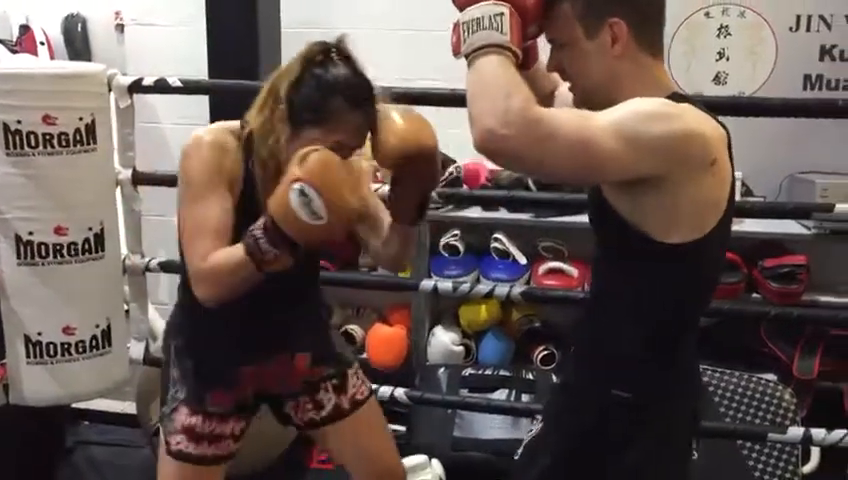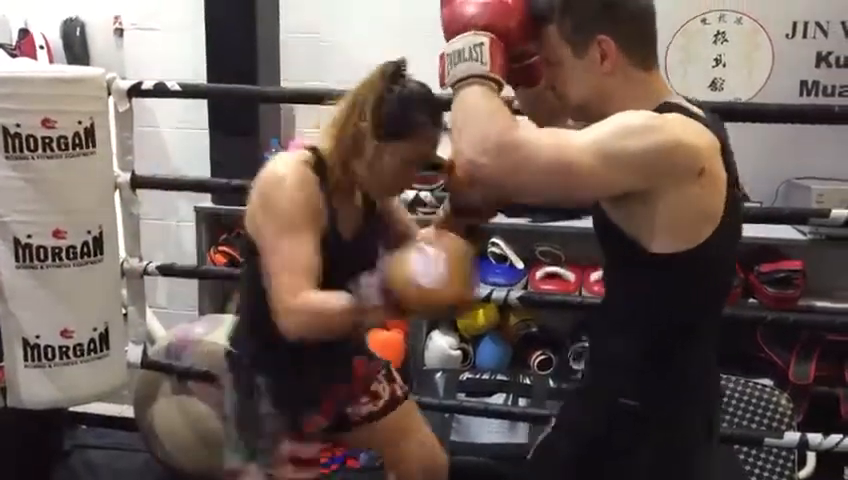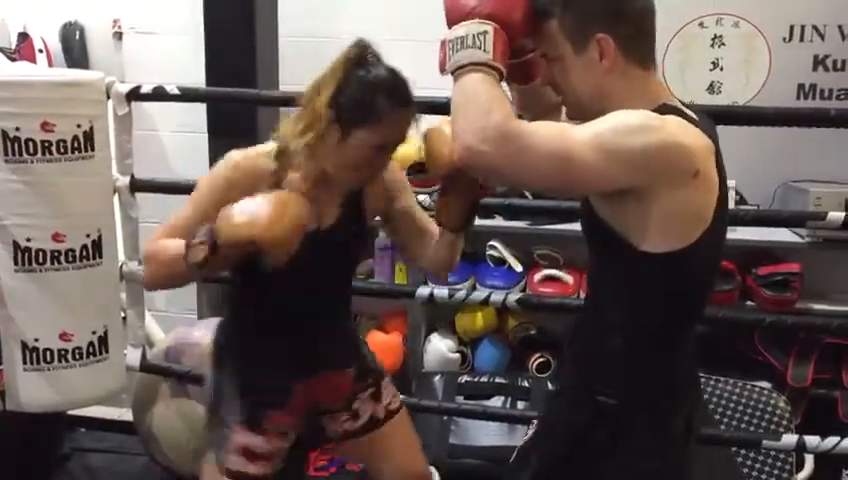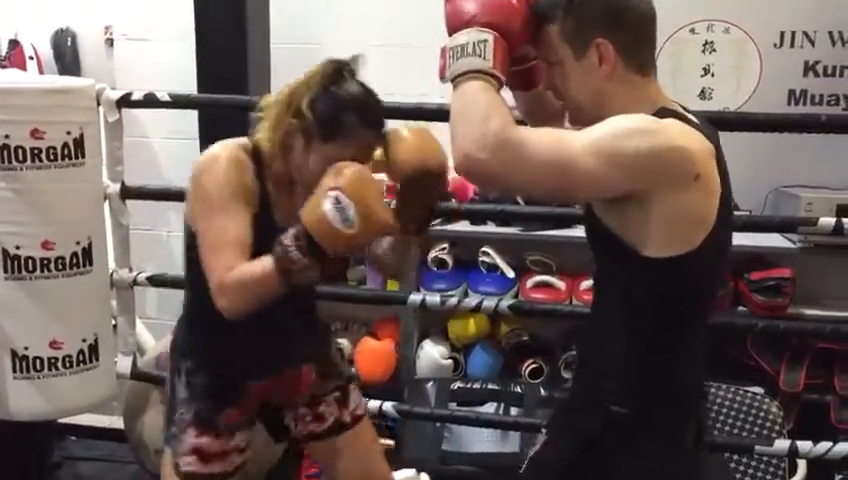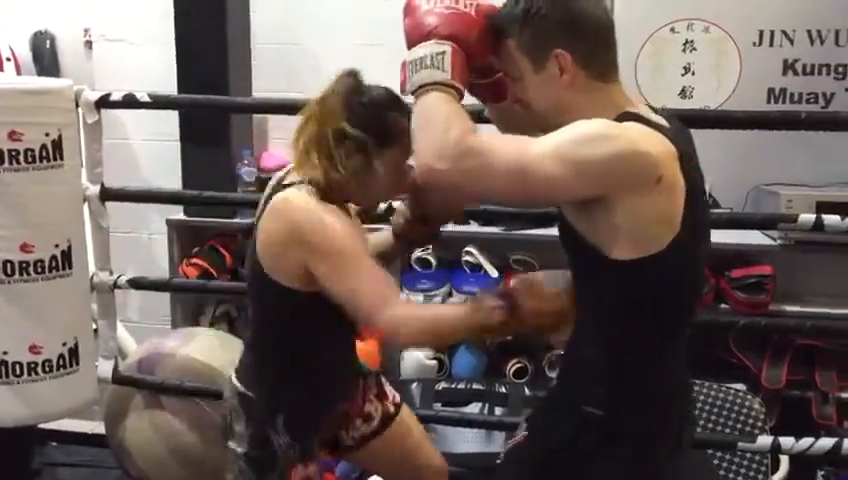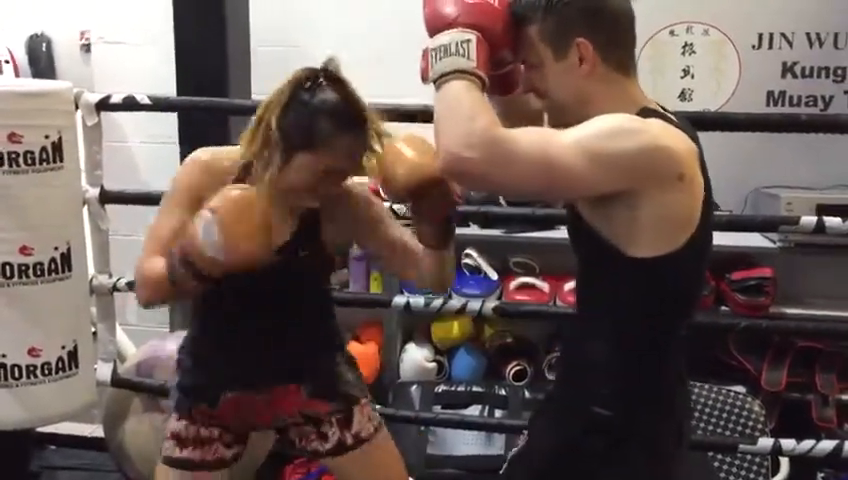
dt=0.5s
person 1, frame 1
left shoulder: (676, 133)
right shoulder: (651, 121)
left elbow: (503, 131)
right elbow: (540, 104)
right wrist: (516, 43)
left hip: (630, 409)
right hip: (614, 389)
person 1, frame 2
left shoulder: (664, 143)
right shoulder: (679, 126)
left elbow: (483, 161)
right elbow: (556, 128)
left wrist: (473, 54)
right wrist: (520, 59)
left hip: (645, 417)
right hip: (660, 394)
person 1, frame 3
left shoulder: (660, 144)
right shoulder: (671, 127)
left elbow: (481, 146)
right elbow: (545, 131)
left wrist: (475, 41)
right wrist: (516, 53)
left hip: (624, 417)
right hip: (636, 396)
person 1, frame 4
left shoulder: (660, 147)
right shoulder: (671, 133)
left elbow: (482, 155)
right elbow: (551, 147)
left wrist: (476, 48)
right wrist: (518, 61)
left hip: (633, 425)
right hip: (644, 403)
person 1, frame 5
left shoulder: (622, 152)
right shoulder: (647, 131)
left elbow: (441, 165)
right elbow: (534, 149)
left wrist: (436, 57)
right wrist: (486, 76)
left hip: (611, 426)
right hip: (637, 401)
person 1, frame 6
left shoulder: (643, 147)
right shoulder: (646, 132)
left elbow: (467, 155)
right elbow: (532, 147)
left wrist: (459, 48)
right wrist: (499, 66)
left hip: (613, 428)
right hip: (616, 403)
person 2, frame 1
left shoulder: (336, 164)
right shoulder: (212, 150)
left elbow: (391, 257)
right elbow: (208, 282)
left wrist: (409, 194)
right wrist: (281, 234)
left hip: (303, 342)
right hip: (211, 354)
person 2, frame 2
left shoulder: (377, 181)
right shoulder: (289, 182)
right elbow: (295, 314)
right wrist: (383, 297)
left hip: (343, 359)
right hip: (274, 374)
person 2, frame 3
left shoulder: (378, 181)
right shoulder: (247, 171)
left elbow: (437, 260)
right elbow: (154, 267)
left wrist: (458, 201)
right wrist: (215, 247)
left hip: (339, 358)
right hip: (254, 369)
person 2, frame 4
left shoulder: (335, 179)
right shoulder: (226, 166)
left elbow: (390, 259)
right elbow: (229, 294)
left wrist: (415, 208)
right wrist: (311, 245)
left hip: (302, 358)
right hip: (215, 369)
person 2, frame 5
left shoulder: (326, 191)
right shoulder: (305, 216)
left elbow: (356, 259)
right elbow: (398, 325)
left wrist: (410, 227)
right wrist: (502, 309)
left hip: (339, 384)
right hip: (278, 408)
person 2, frame 6
left shoulder: (346, 202)
right shoulder: (208, 172)
left elbow: (433, 277)
right elbow: (147, 287)
left wrist: (435, 214)
right wrist: (191, 263)
left hip: (315, 374)
right hip: (217, 378)
